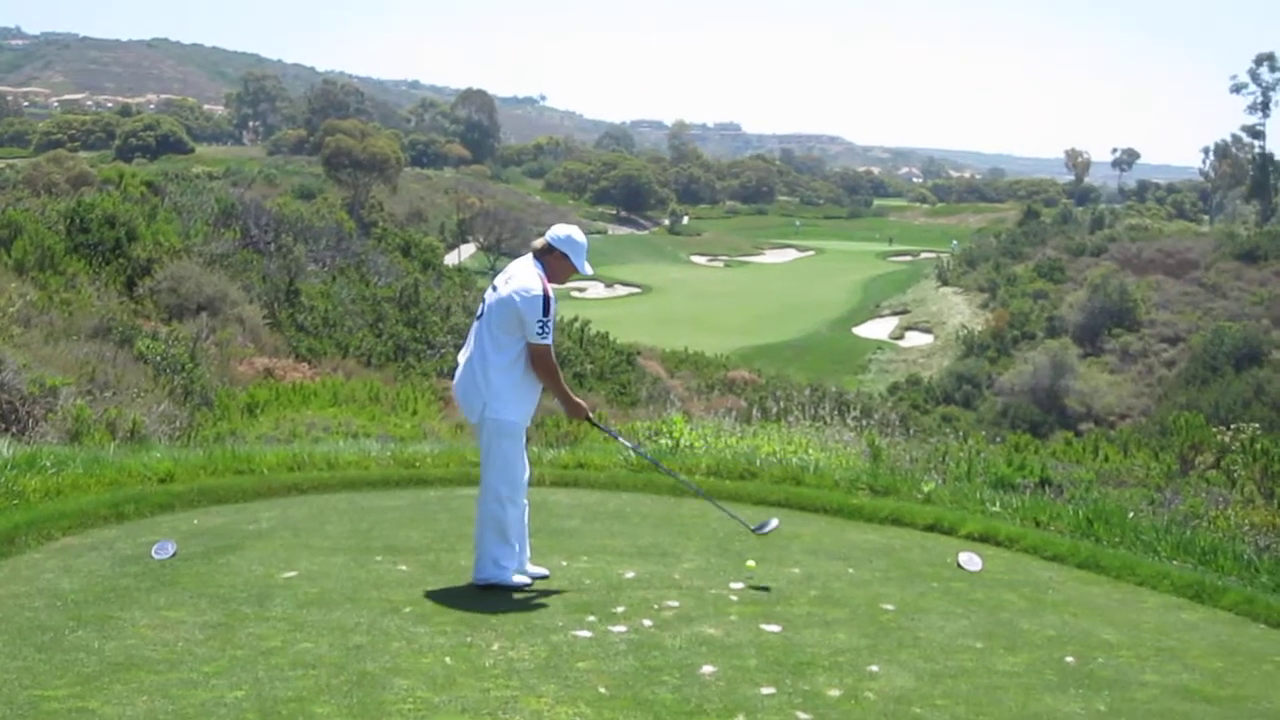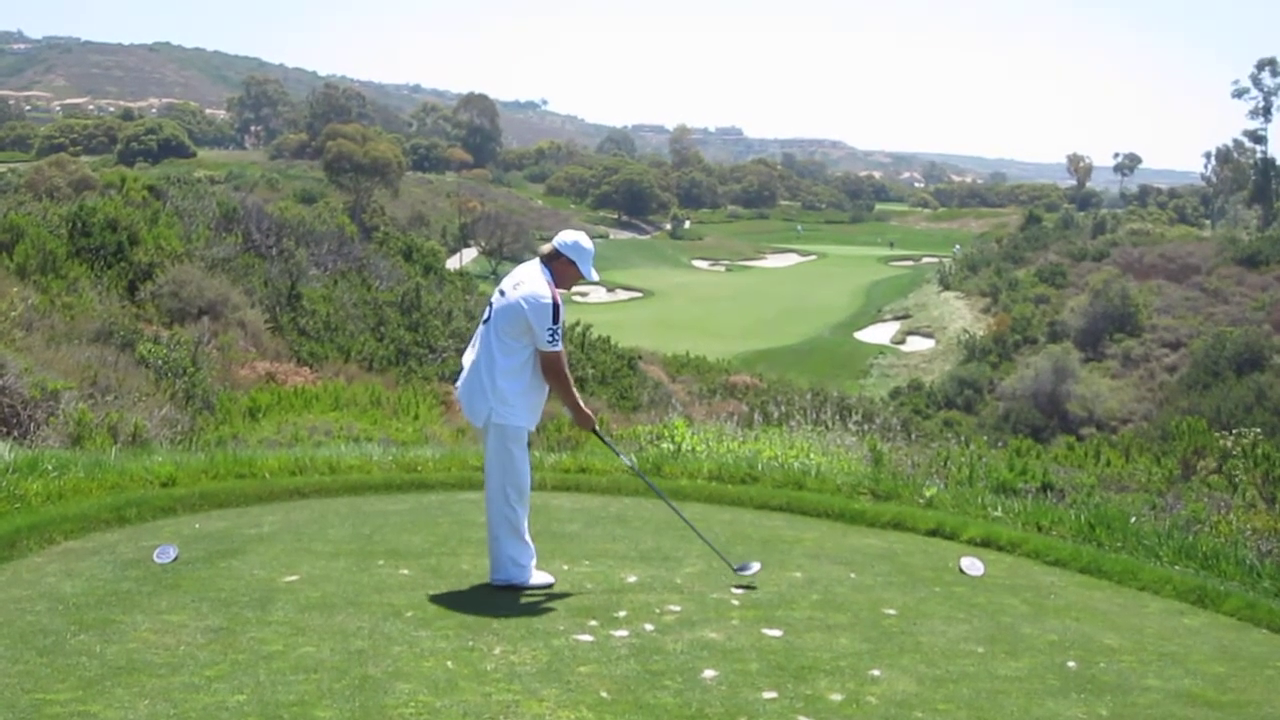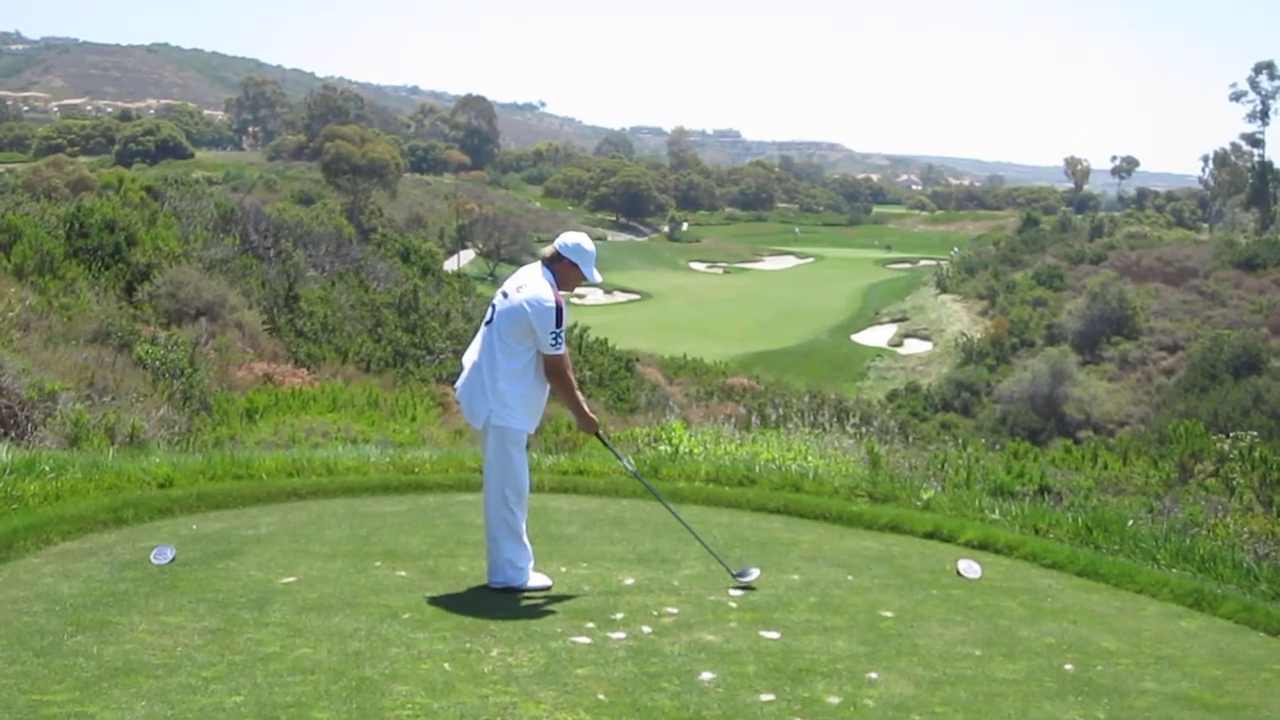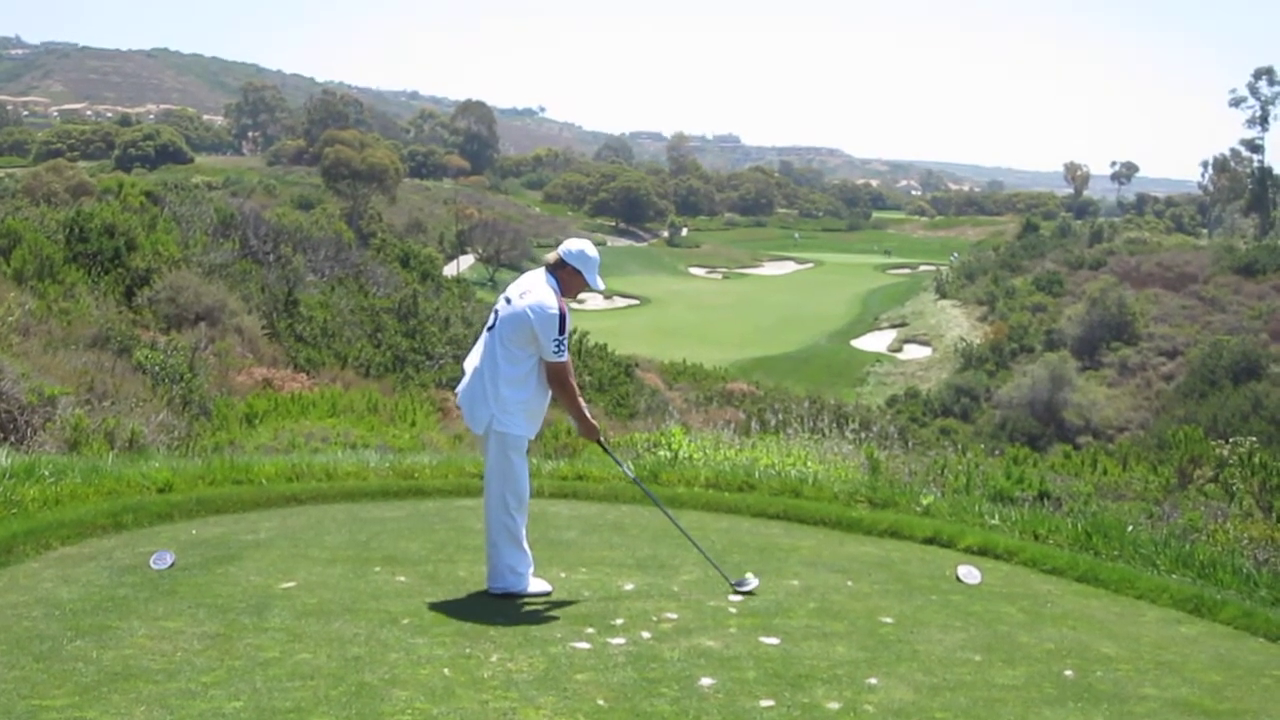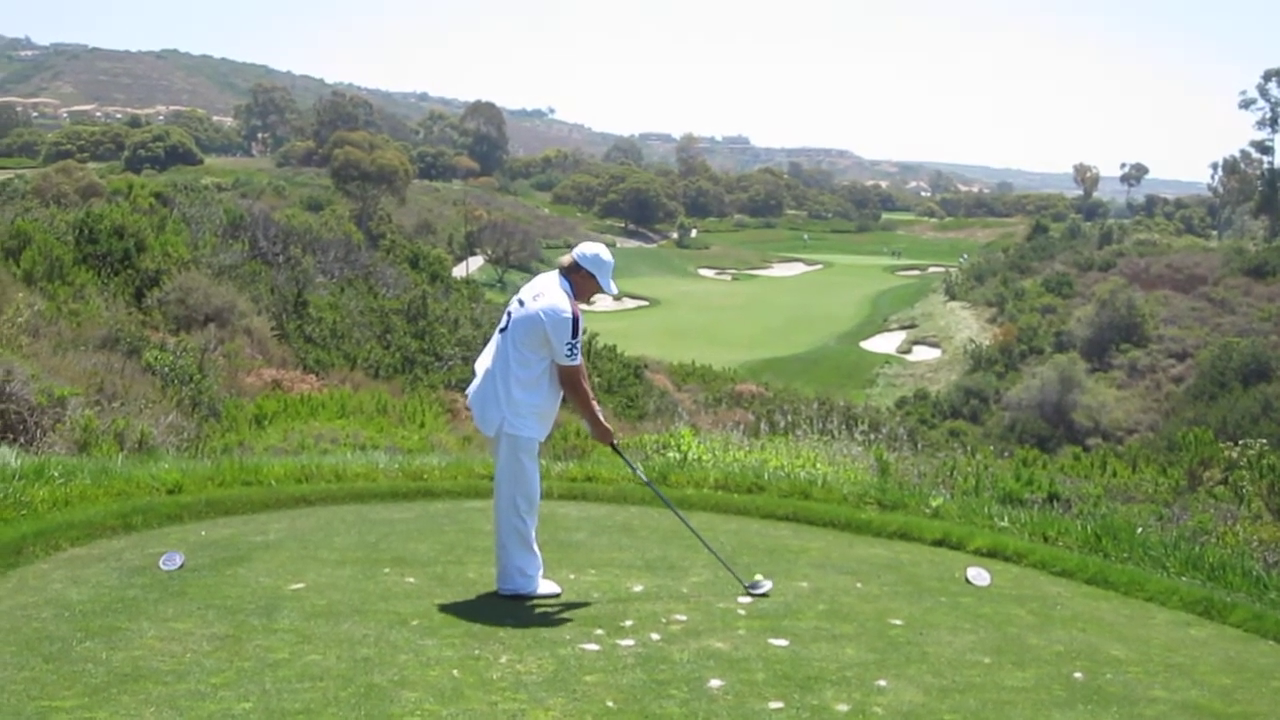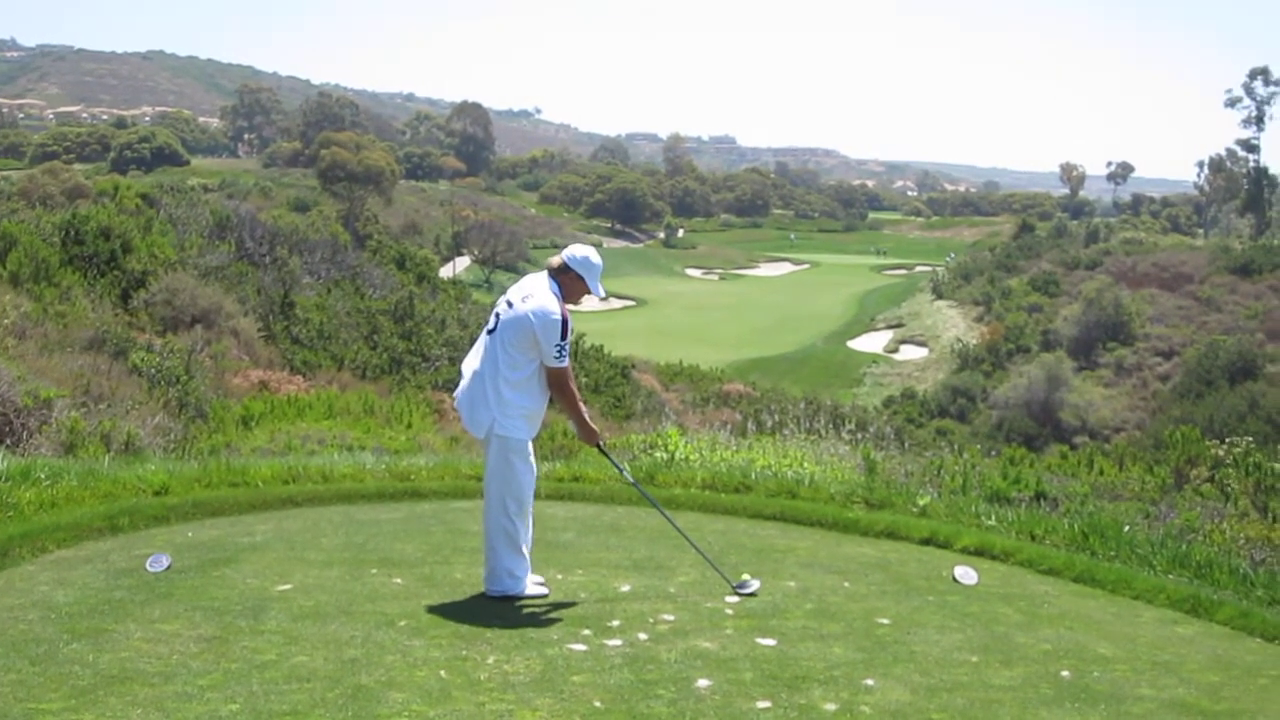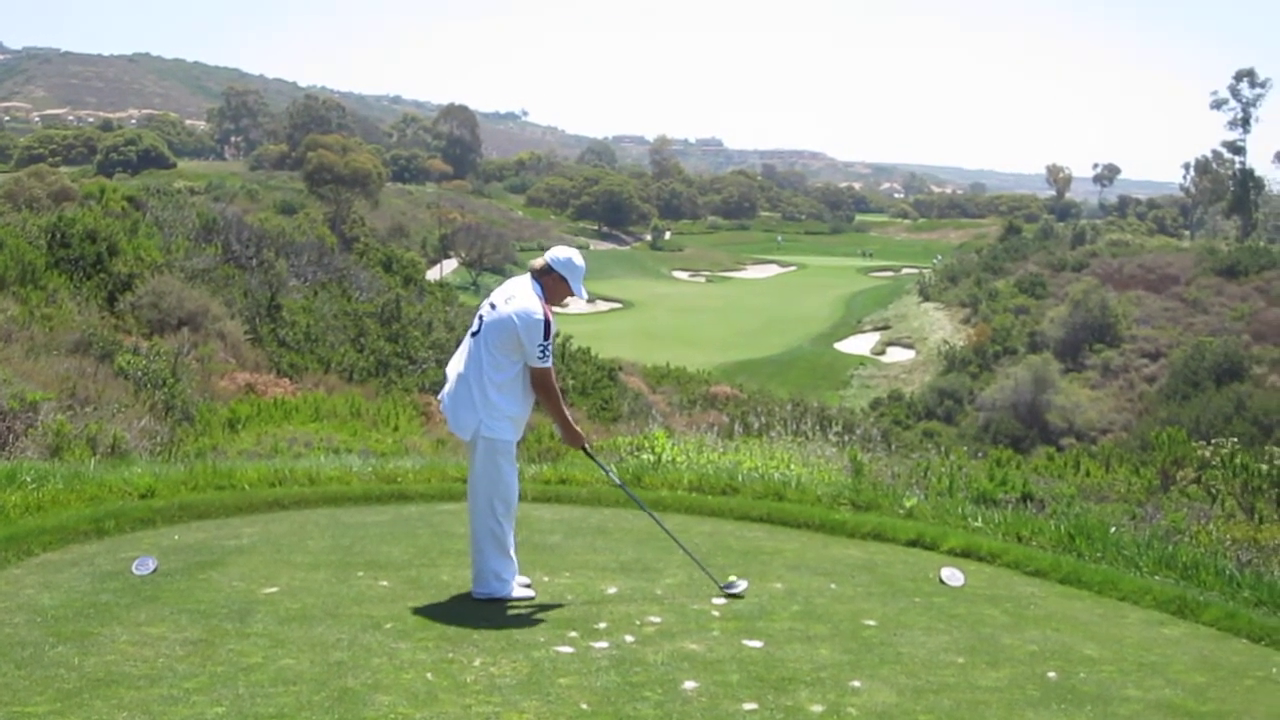
dt=0.3s
person 1, frame 1
left shoulder: (521, 269)
right shoulder: (536, 291)
right elbow: (541, 361)
left wrist: (560, 394)
right wrist: (568, 401)
left hip: (496, 390)
right hip: (496, 396)
left knee: (513, 480)
right knee: (503, 483)
left ankle: (513, 560)
right ankle: (494, 568)
person 1, frame 2
left shoulder: (526, 273)
right shoulder: (543, 298)
left elbow: (554, 352)
right elbow: (551, 368)
left wrist: (573, 395)
right wrist: (577, 410)
left hip: (495, 390)
right hip: (501, 398)
left knee: (510, 485)
right knee: (510, 486)
left ankle: (514, 564)
right ankle: (513, 569)
person 1, frame 3
left shoulder: (529, 275)
right shoulder: (547, 301)
left elbow: (557, 355)
right elbow: (555, 371)
left wrist: (577, 397)
right wrist: (581, 413)
left hip: (494, 392)
right hip: (501, 401)
left knee: (508, 487)
right knee: (509, 489)
left ankle: (511, 565)
right ankle: (510, 573)
person 1, frame 4
left shoulder: (532, 281)
right shoulder: (550, 308)
left elbow: (560, 361)
right elbow: (558, 377)
left wrist: (579, 402)
right wrist: (583, 420)
left hip: (494, 397)
right hip: (503, 406)
left knee: (507, 493)
right knee: (509, 495)
left ankle: (511, 570)
right ankle: (510, 578)
person 1, frame 5
left shoulder: (545, 283)
right shoulder: (563, 311)
left elbow: (574, 364)
right elbow: (571, 380)
left wrist: (593, 405)
right wrist: (596, 423)
left hip: (504, 398)
right hip: (514, 408)
left knee: (517, 494)
right knee: (519, 496)
left ankle: (520, 571)
right ankle: (519, 580)
person 1, frame 6
left shoulder: (532, 283)
right shoulder: (552, 314)
left elbow: (559, 368)
right elbow: (558, 383)
left wrist: (579, 405)
right wrist: (583, 425)
left hip: (495, 398)
right hip: (501, 408)
left knee: (520, 485)
right knee: (509, 495)
left ankle: (512, 568)
right ankle: (507, 580)
person 1, frame 7
left shoulder: (515, 287)
right shoulder: (536, 315)
right elbow: (542, 383)
left wrist: (561, 412)
right wrist: (567, 427)
left hip: (480, 402)
right hip: (487, 410)
left knee: (494, 494)
right knee: (496, 497)
left ankle: (497, 571)
right ankle: (493, 582)
